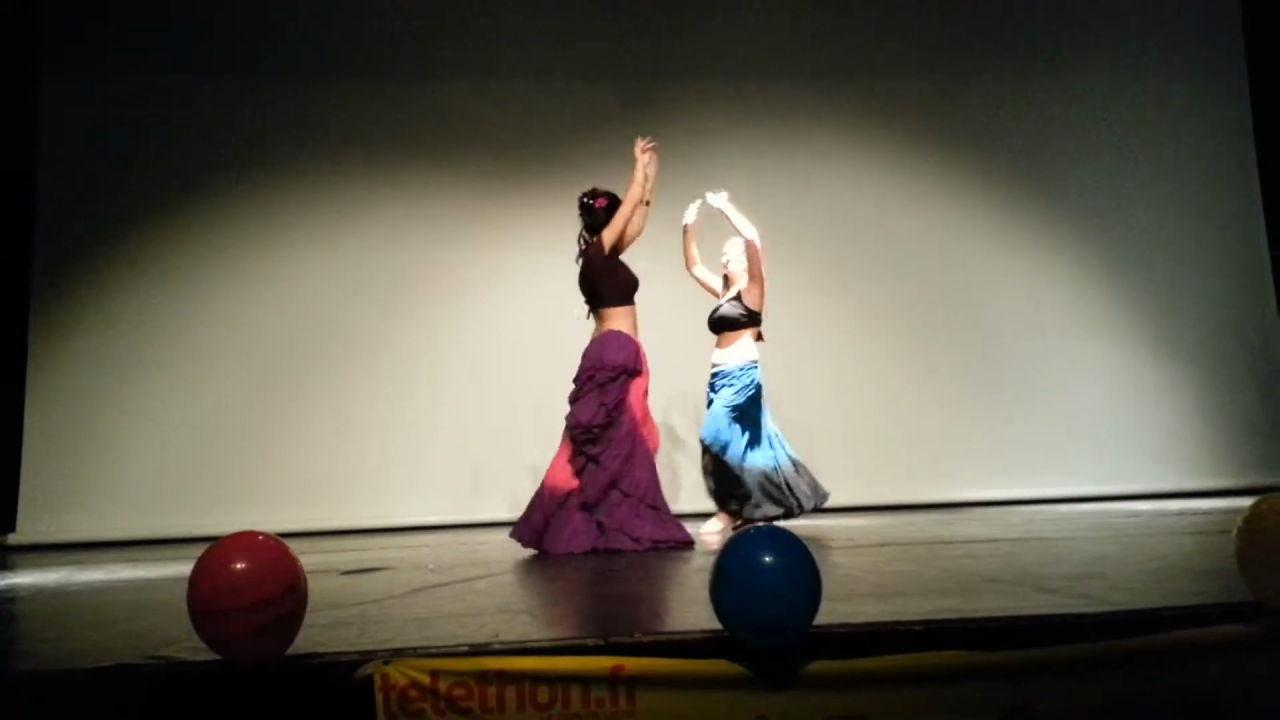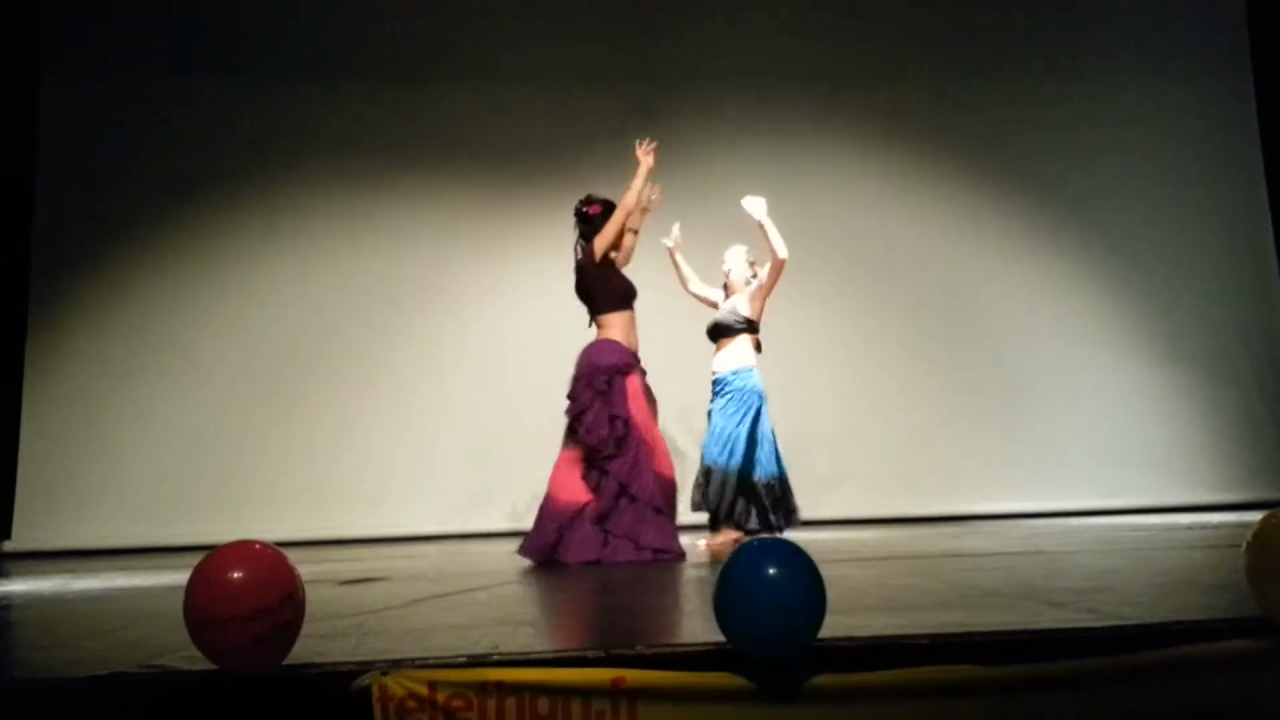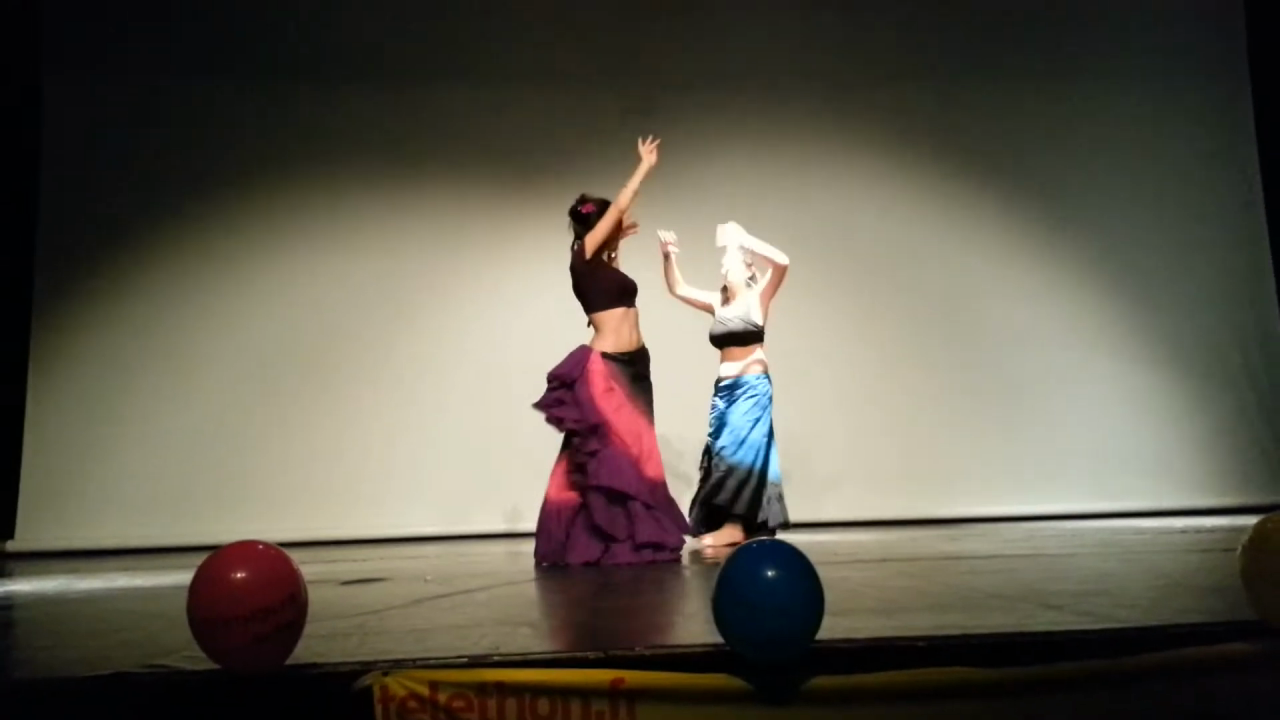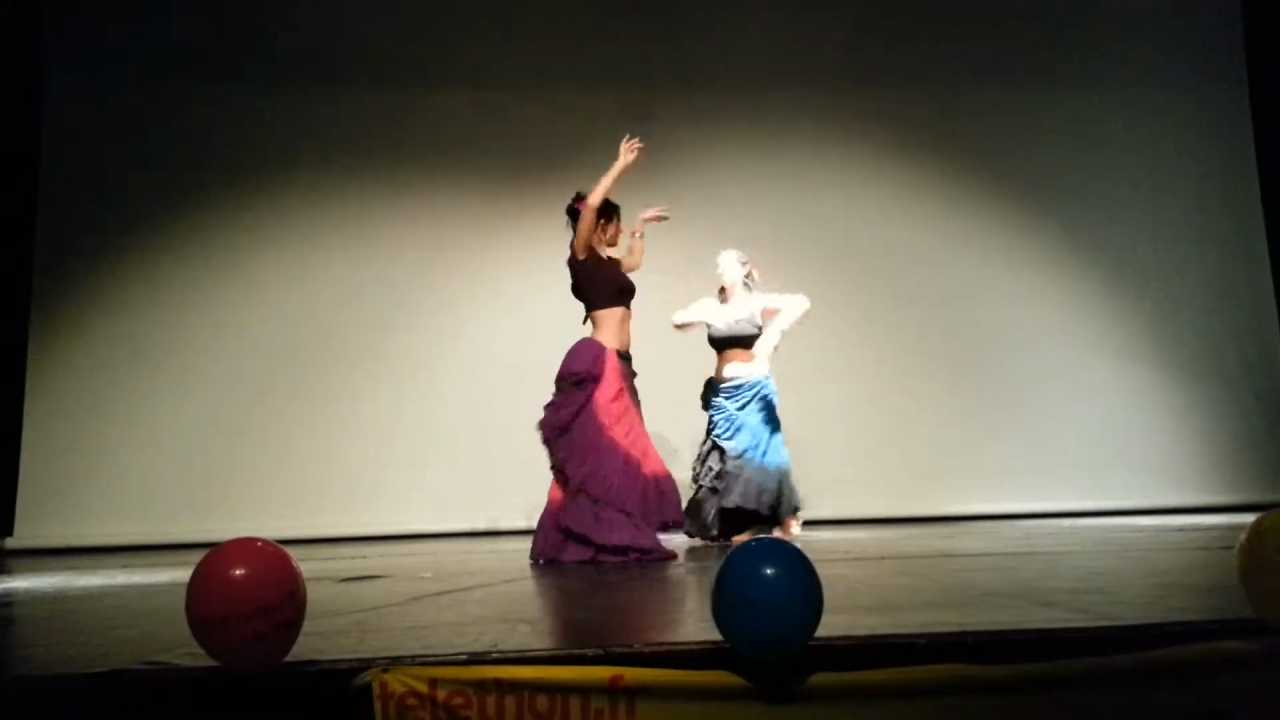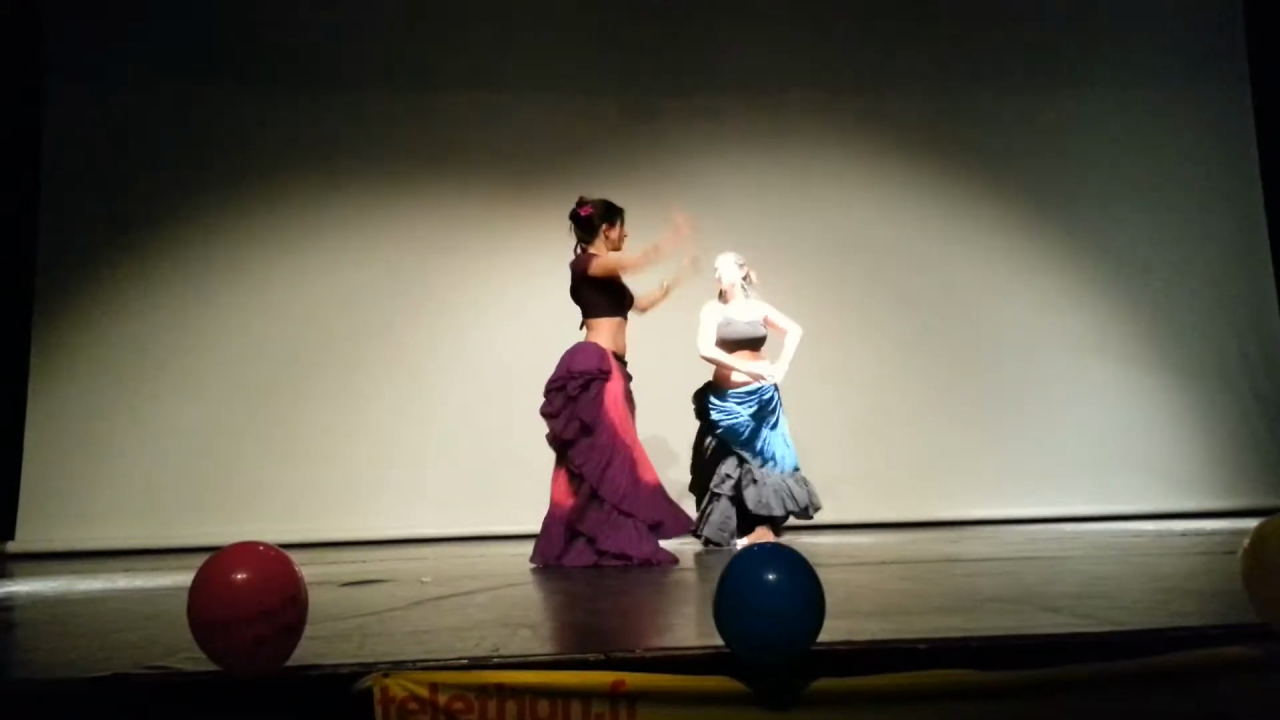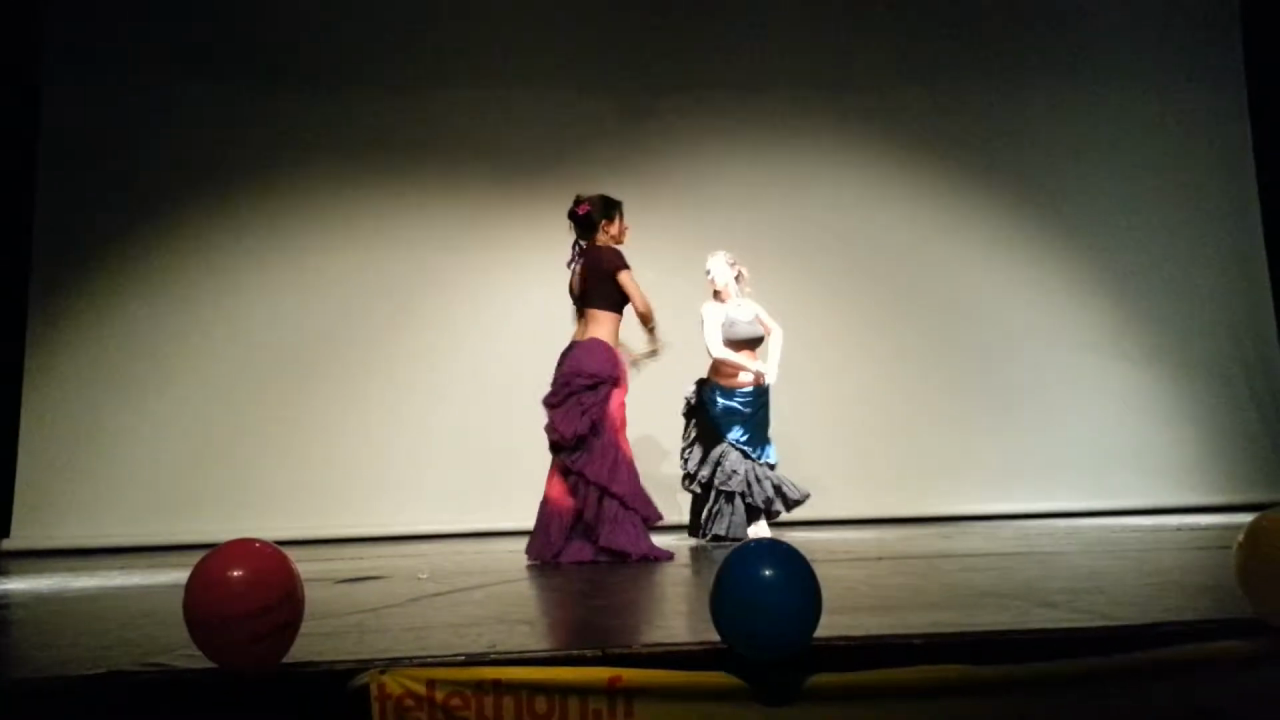
dt=0.2s
person 1, frame 1
left shoulder: (600, 256)
right shoulder: (598, 253)
left elbow: (635, 224)
right elbow: (630, 203)
left wrist: (648, 177)
right wrist: (639, 164)
left hip: (609, 356)
right hip: (618, 354)
left knee: (607, 446)
right knee: (619, 444)
left ankle: (580, 530)
right ankle: (618, 531)
person 1, frame 2
left shoulder: (604, 265)
right shoulder: (591, 260)
left elbow: (625, 253)
right elbow: (624, 208)
left wrist: (641, 216)
right wrist: (644, 167)
left hip: (619, 365)
right hip: (609, 363)
left knee: (625, 454)
right knee: (619, 453)
left ankle: (593, 540)
right ankle: (611, 542)
person 1, frame 3
left shoulder: (602, 264)
right shoulder: (582, 259)
right elbow: (617, 207)
left wrist: (619, 240)
right wrist: (645, 166)
left hip: (634, 365)
right hip: (605, 368)
left knee: (629, 453)
right knee: (608, 454)
left ankle: (619, 541)
right ankle: (603, 543)
person 1, frame 4
left shoulder: (605, 262)
right shoulder: (581, 257)
left elbow: (632, 263)
right elbow: (590, 204)
left wrist: (641, 227)
right wrist: (621, 164)
left hip: (616, 365)
right hip: (601, 364)
left knee: (624, 451)
right knee: (605, 451)
left ankle: (614, 539)
right ankle: (597, 540)
person 1, frame 5
left shoulder: (607, 277)
right shoulder: (586, 263)
left elbow: (638, 304)
right elbow: (626, 263)
left wrist: (674, 281)
right wrist: (669, 242)
left hip: (606, 369)
right hip: (594, 366)
left knee: (615, 459)
right knee: (605, 456)
left ankle: (590, 545)
right ankle: (603, 547)
person 1, frame 6
left shoulder: (585, 263)
right shoulder: (608, 256)
right elbow: (641, 305)
left wrist: (620, 349)
right wrist: (652, 335)
left hip: (585, 361)
right hip: (595, 361)
left knee: (592, 452)
right knee: (599, 451)
left ankle: (575, 541)
right ankle: (600, 541)
person 2, frame 1
left shoulder: (753, 287)
right shoulder: (724, 290)
left elbow: (752, 241)
right elbow: (693, 267)
left wrist: (724, 207)
right wrist: (688, 228)
left hip: (741, 376)
right hip: (720, 378)
left knee: (717, 437)
right knee: (742, 444)
left ankle: (731, 510)
right ankle: (751, 510)
person 2, frame 2
left shoulder: (754, 296)
right shoulder: (724, 299)
left elbow: (780, 257)
right elbow: (691, 284)
left wrist: (762, 218)
right wrist: (674, 251)
left hip: (740, 382)
right hip: (726, 384)
left knee: (727, 449)
right knee: (734, 450)
left ankle: (731, 525)
right ankle: (742, 522)
person 2, frame 3
left shoulder: (757, 300)
right shoulder: (718, 304)
left elbow: (781, 264)
right elbow: (677, 289)
left wrist: (745, 241)
right wrist: (669, 256)
left hip: (751, 387)
right hip: (725, 391)
left knee: (739, 450)
right knee: (722, 454)
left ankle: (736, 524)
right ankle: (750, 523)
person 2, frame 4
left shoulder: (758, 303)
right shoulder: (712, 306)
left elbow: (801, 303)
right elbow: (678, 320)
left wrist: (775, 331)
right wrist: (701, 316)
left hip: (756, 391)
right hip: (723, 395)
left knee: (757, 452)
right knee: (726, 457)
left ankle: (784, 519)
right ankle: (739, 525)
person 2, frame 5
left shoulder: (758, 308)
right shoulder: (713, 309)
left elbow: (794, 330)
right elbow: (705, 349)
left wrist: (782, 364)
right wrist: (747, 367)
left hip: (761, 395)
right hip: (725, 399)
left knee: (767, 455)
right knee: (731, 461)
left ankle: (764, 525)
person 2, frame 6
left shoulder: (751, 307)
right shoulder: (712, 309)
left elbow: (776, 331)
right elbow: (716, 351)
left wrist: (772, 365)
right wrist: (756, 368)
left hip: (755, 396)
right hip: (722, 398)
left knee: (753, 454)
right knee: (728, 457)
left ankle: (755, 520)
